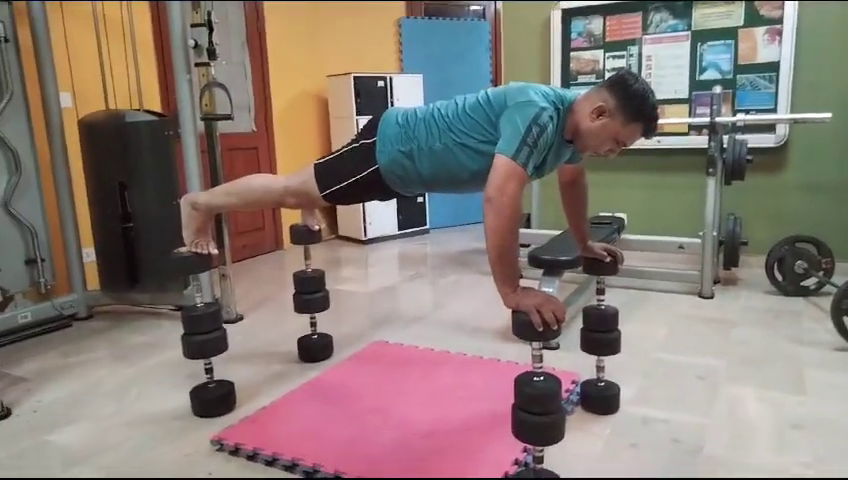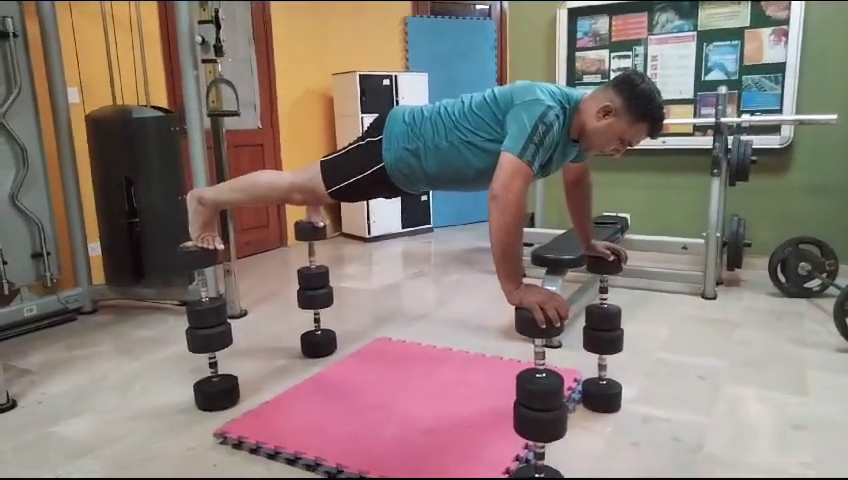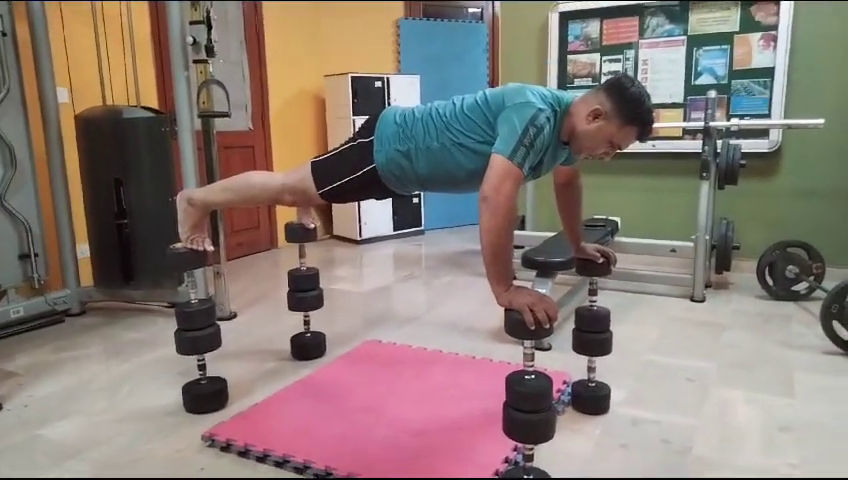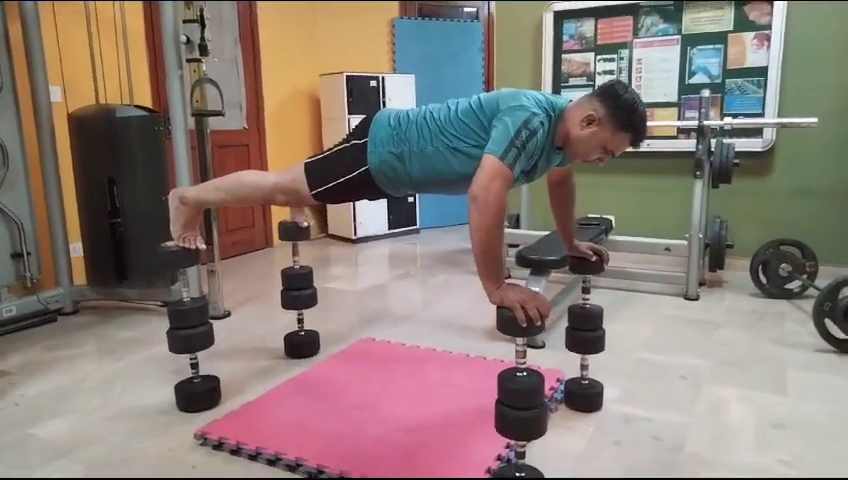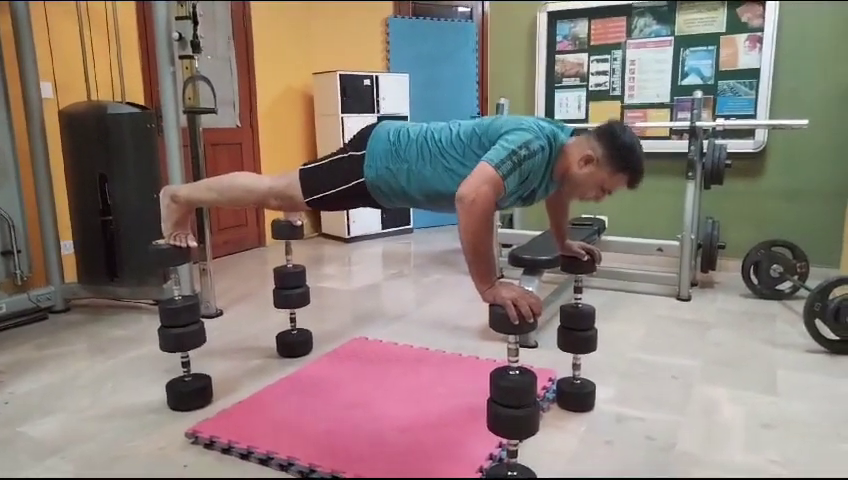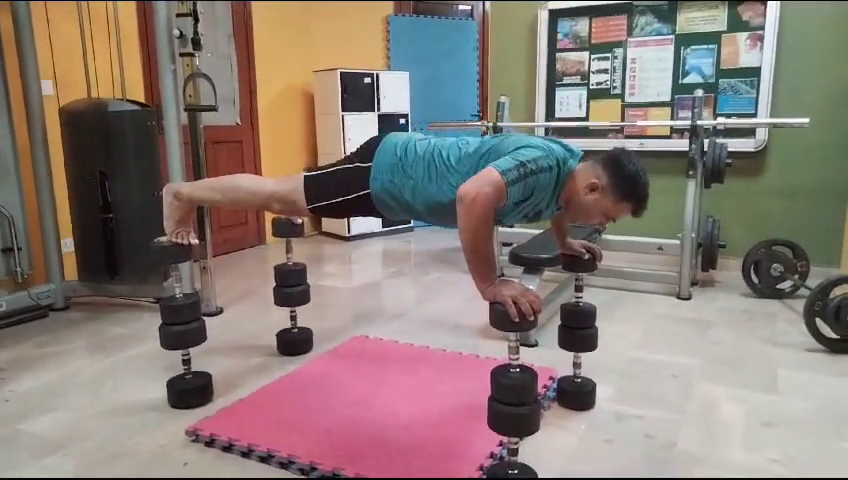
dt=0.3s
person 1, frame 1
left shoulder: (573, 121)
right shoulder: (538, 114)
left elbow: (571, 180)
right elbow: (499, 198)
left wrist: (585, 244)
right wrist: (511, 291)
left hip: (405, 159)
right hip: (393, 150)
right knee: (294, 189)
right ankle: (201, 203)
person 1, frame 2
left shoulder: (578, 121)
right shoulder: (544, 113)
left elbow: (576, 179)
right elbow: (504, 195)
left wrist: (588, 243)
right wrist: (515, 287)
left hip: (414, 156)
right hip: (398, 148)
right knee: (299, 185)
right ankle: (205, 198)
person 1, frame 3
left shoulder: (569, 124)
right shoulder: (536, 114)
left elbow: (566, 181)
right elbow: (495, 198)
left wrist: (577, 245)
right wrist: (505, 289)
left hip: (404, 156)
right hip: (390, 149)
right knee: (291, 187)
right ankle: (196, 199)
person 1, frame 4
left shoulder: (564, 125)
right shoulder: (531, 120)
left elbow: (559, 177)
right elbow: (484, 195)
left wrist: (570, 242)
right wrist: (497, 287)
left hip: (398, 159)
right hip: (383, 149)
right knee: (284, 184)
right ankle: (188, 197)
person 1, frame 5
left shoulder: (564, 148)
right shoulder: (534, 145)
left elbow: (553, 190)
right elbow: (472, 197)
left wrist: (563, 243)
right wrist: (489, 286)
left hip: (393, 164)
right hip: (379, 162)
right knee: (278, 190)
right ankle: (180, 196)
person 1, frame 6
left shoulder: (572, 164)
right shoulder: (542, 165)
right elbow: (473, 197)
left wrist: (564, 242)
right wrist: (491, 285)
left hip: (406, 163)
right hip: (386, 171)
right knee: (280, 195)
right ankle: (182, 195)
